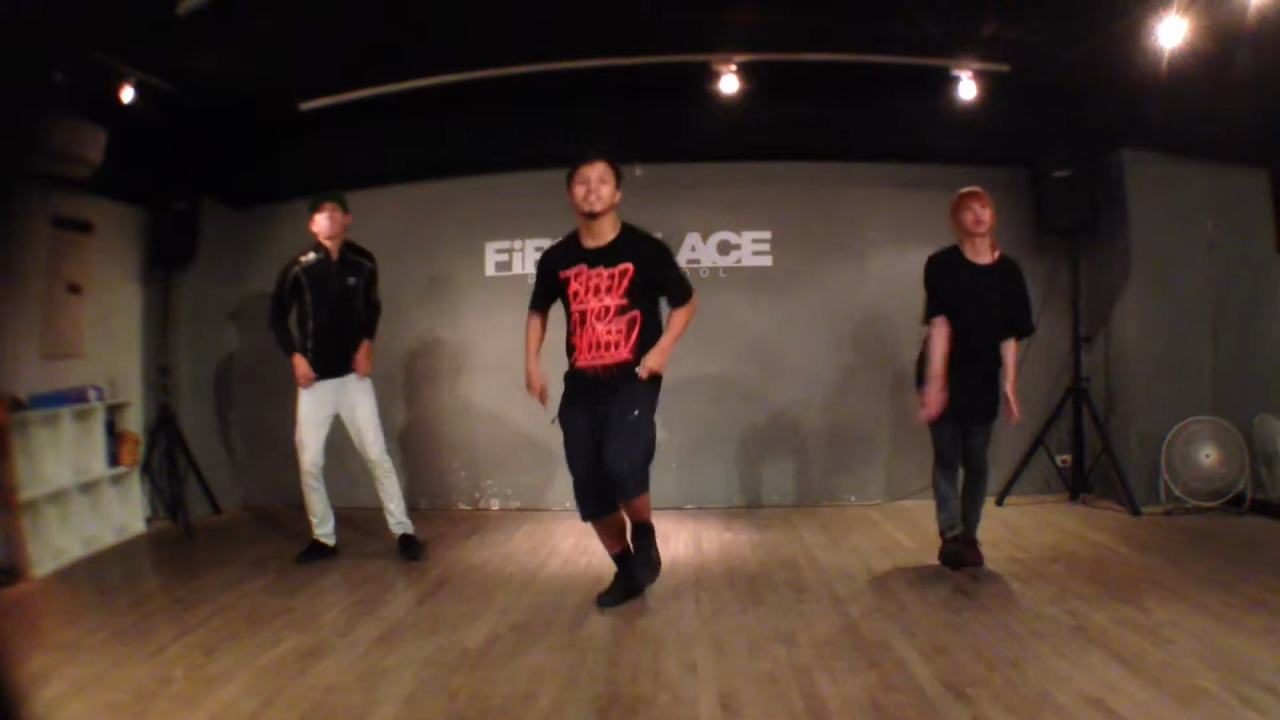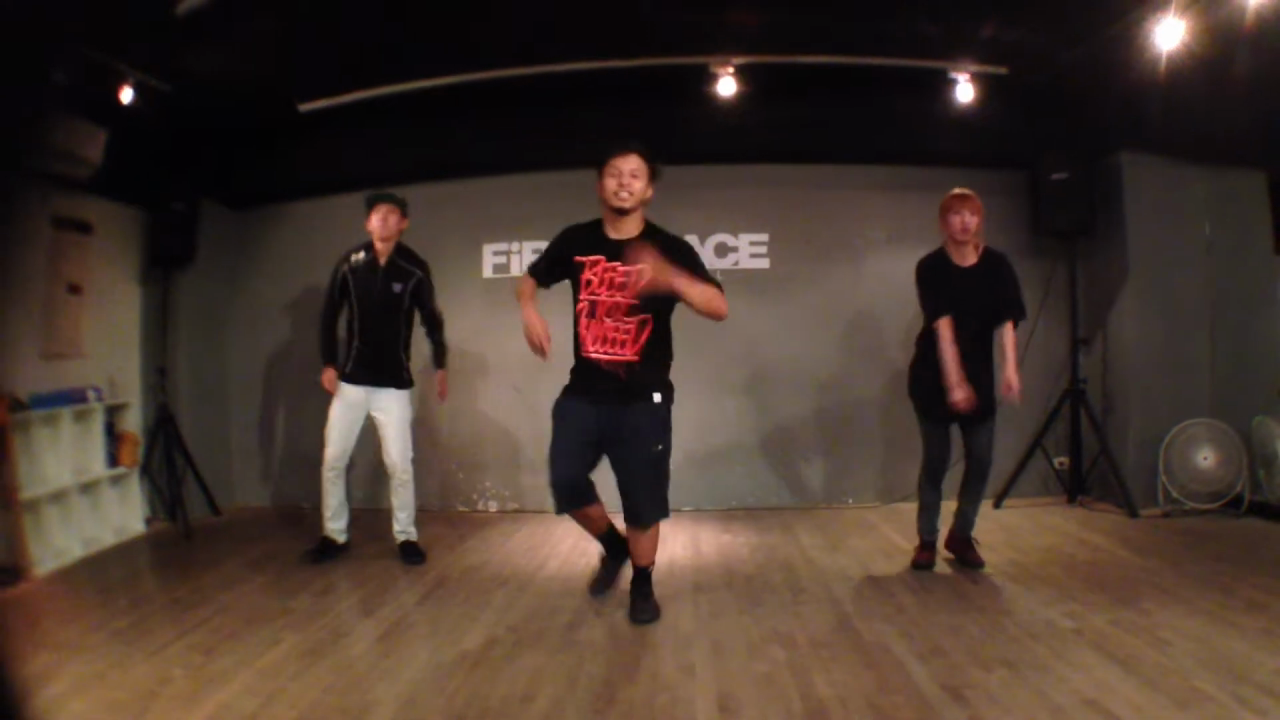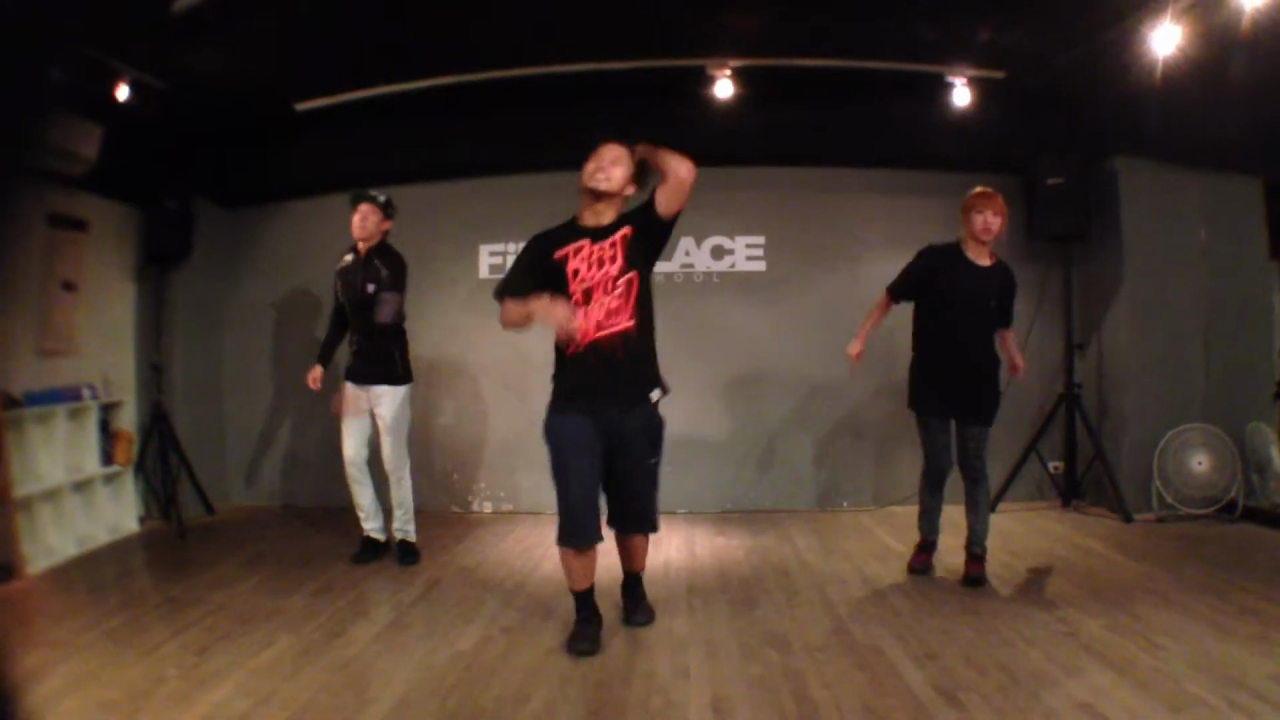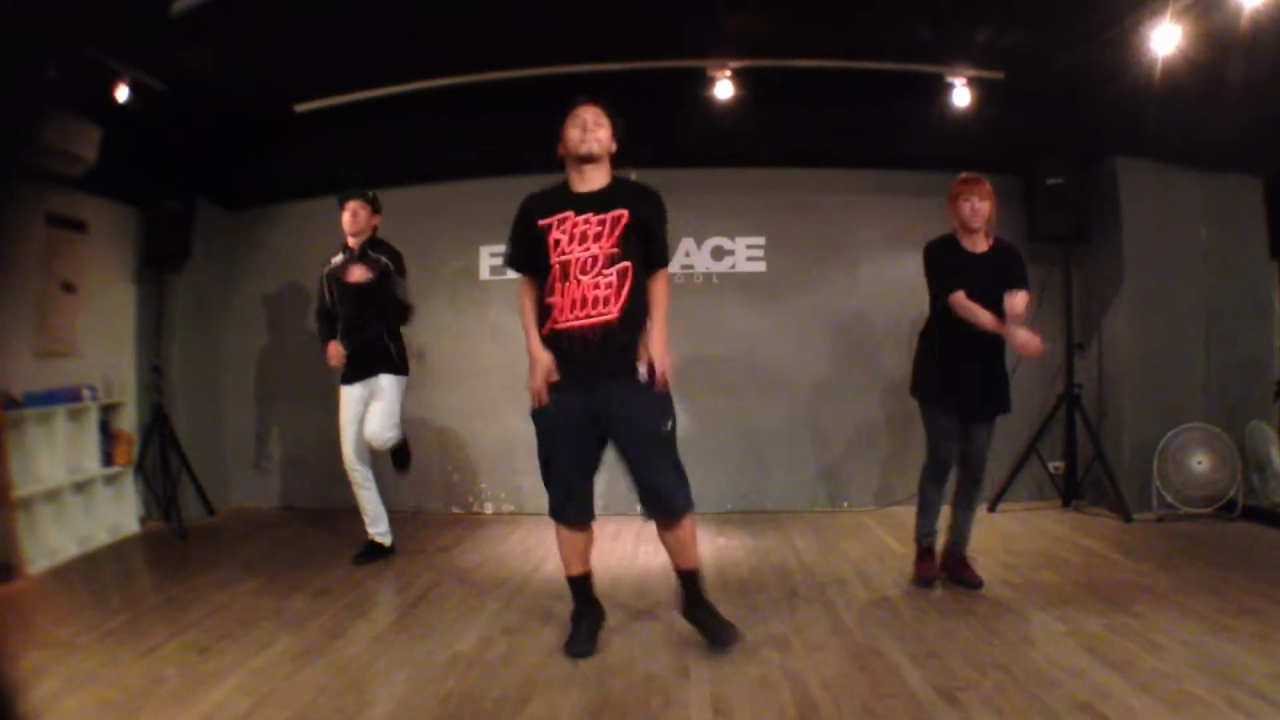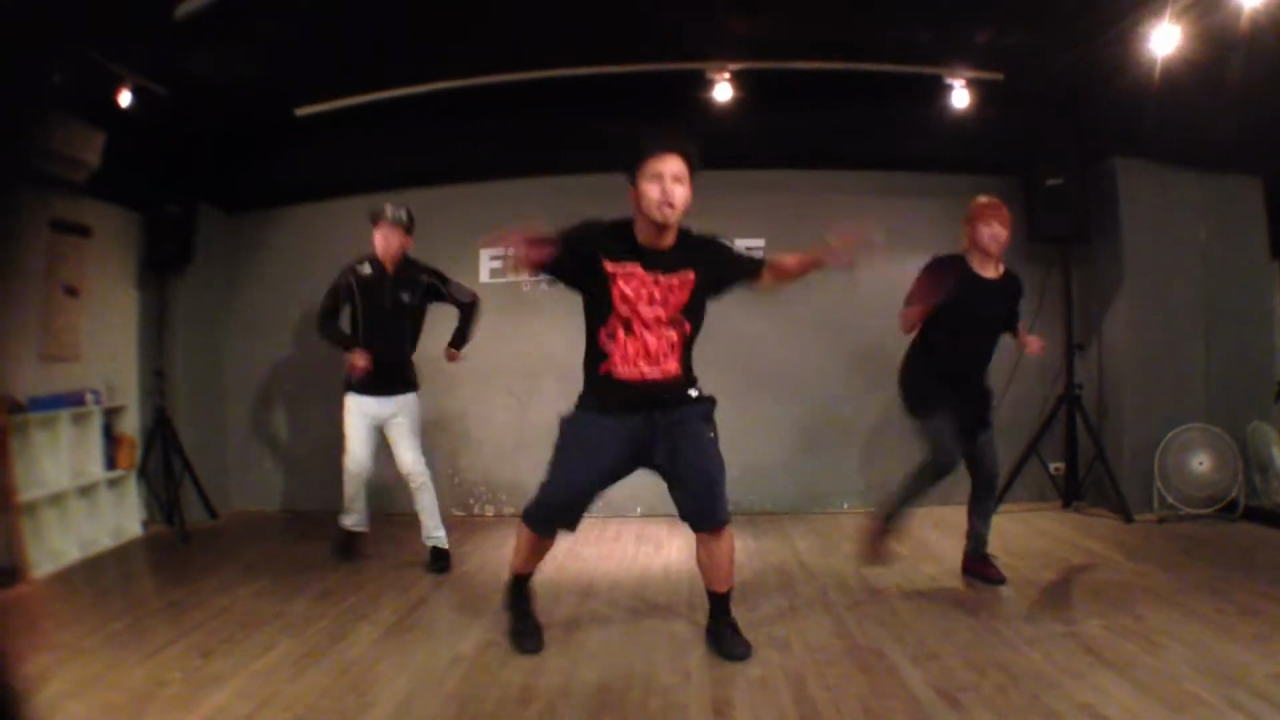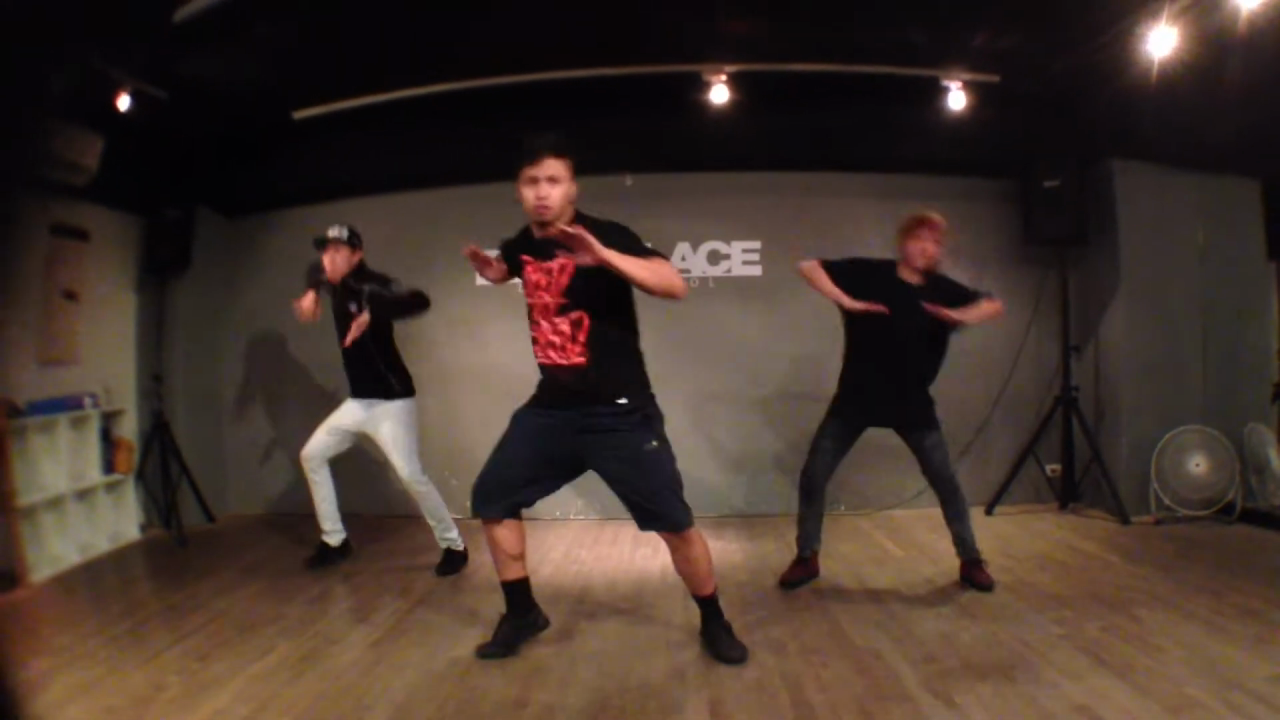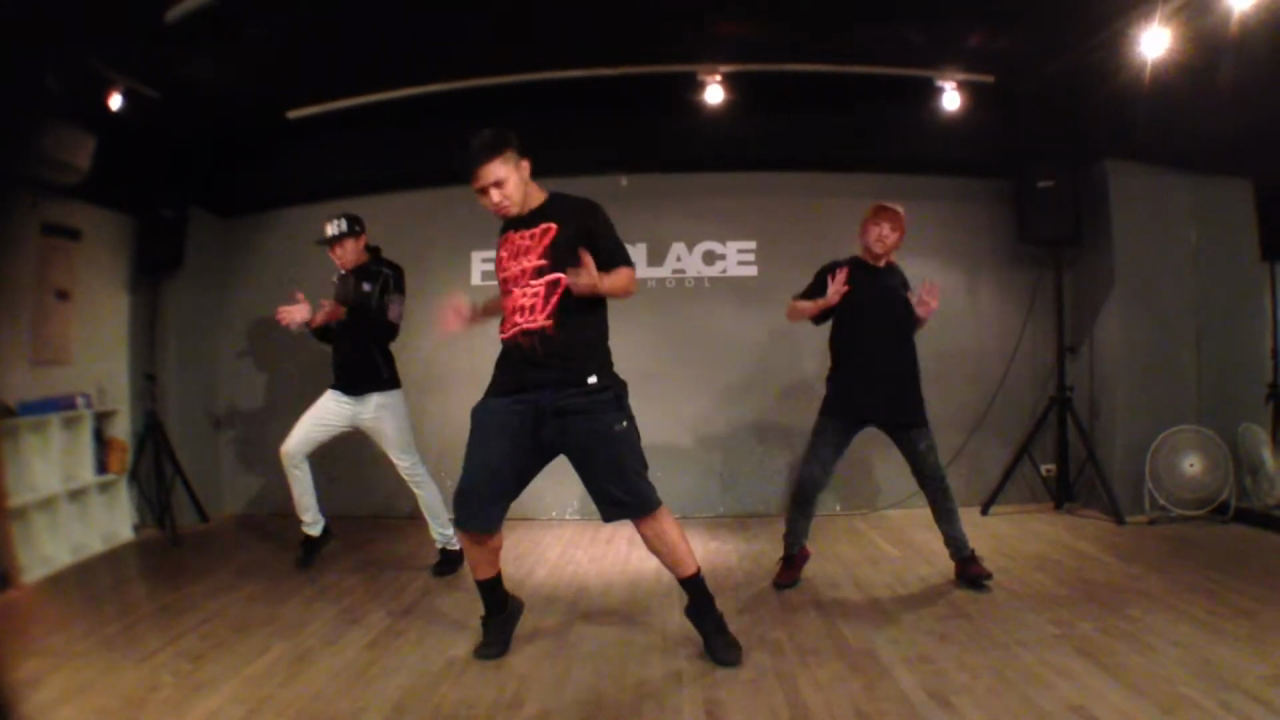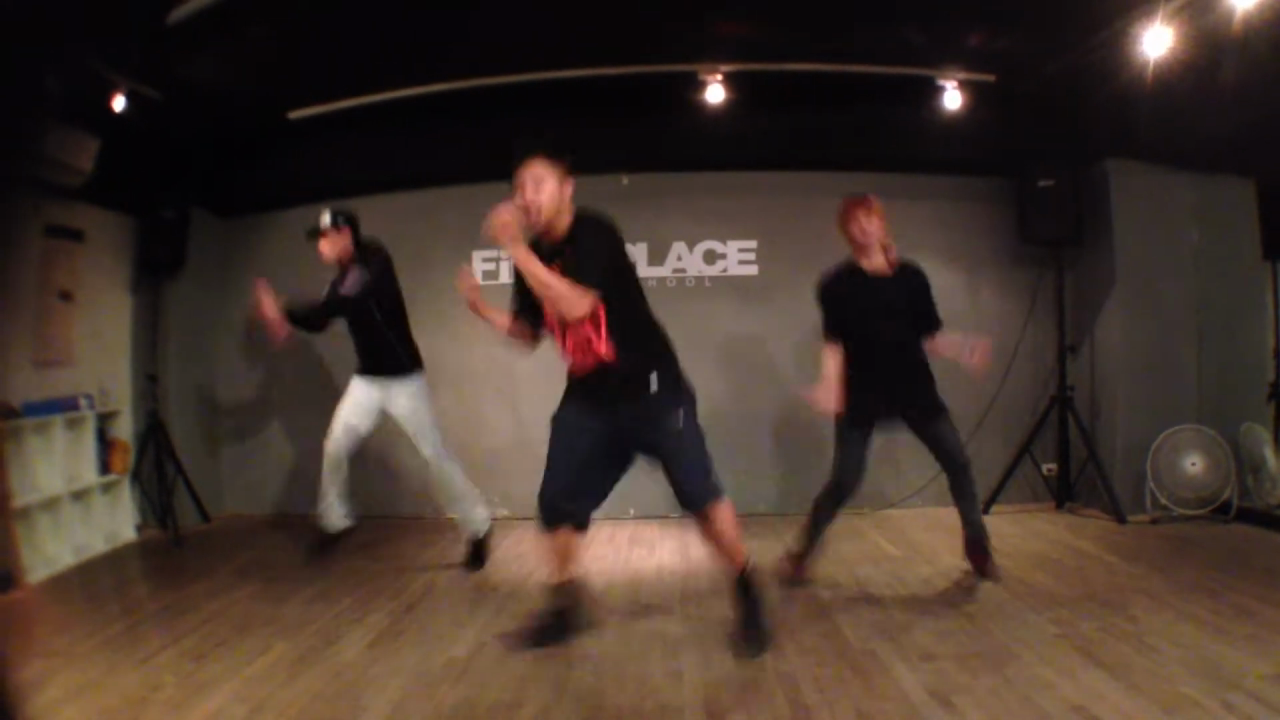
dt=0.5s
person 1, frame 1
left shoulder: (645, 249)
right shoulder: (557, 258)
left elbow: (685, 302)
right elbow: (537, 312)
left wrist: (662, 348)
right wrist: (532, 362)
left hip: (631, 384)
right hip: (580, 391)
left knee: (623, 468)
right knee: (591, 494)
left ankle: (645, 537)
right ankle: (625, 570)
person 1, frame 2
left shoulder: (669, 250)
right shoulder: (574, 241)
left elbow: (718, 307)
right elbow: (530, 280)
left wrist: (669, 278)
right wrist: (531, 312)
left hip: (641, 397)
right hip: (584, 391)
left knee: (643, 501)
right knee: (567, 483)
left ankle: (642, 586)
right ankle: (612, 546)
person 1, frame 3
left shoulder: (639, 229)
right shoulder: (546, 245)
left elbow: (683, 175)
right elbow: (507, 313)
left wrist: (647, 154)
right wrist: (540, 305)
left hip: (636, 396)
right hip: (575, 401)
left knee: (634, 513)
right knee: (577, 516)
left ankle: (633, 588)
right ankle: (586, 612)
person 1, frame 4
left shoulder: (641, 201)
right shoulder: (537, 209)
left elbow: (657, 274)
right elbow: (527, 282)
left wrist: (658, 334)
right wrist: (535, 347)
left hip: (630, 372)
right hip: (568, 376)
left knee: (667, 495)
right knee: (569, 503)
left ankle: (696, 601)
right ankle: (585, 609)
person 1, frame 5
left shoulder: (706, 253)
right shoulder: (597, 241)
left elbow: (770, 273)
right elbow: (532, 257)
left wrist: (820, 256)
right wrist: (523, 251)
left hip: (679, 406)
right hip: (608, 409)
left knee: (710, 516)
right knee: (553, 509)
left ankle: (720, 620)
right ankle: (519, 597)
person 1, frame 6
left shoulder: (606, 238)
right shoulder: (526, 242)
left elbow: (675, 286)
right elbow: (505, 268)
left wrist: (605, 259)
right wrist: (489, 267)
left hip: (619, 412)
right hip: (551, 408)
left knee: (674, 522)
right knee: (491, 500)
left ankle: (713, 621)
right ankle: (522, 613)
person 1, frame 7
left shoulder: (579, 214)
right shoulder: (508, 232)
left elbow: (626, 278)
left wrist: (593, 284)
right wrist: (476, 310)
left hip: (584, 390)
right hip: (511, 395)
left knee: (639, 504)
right knee: (474, 511)
left ankle: (705, 611)
right ankle: (498, 609)
person 1, frame 8
left shoulder: (596, 234)
right shoulder: (532, 260)
left elbow: (575, 306)
right elbow: (527, 332)
left wrist: (517, 249)
right wrist: (478, 303)
left hip: (650, 391)
right hip: (587, 404)
left knee: (701, 495)
right knee: (558, 505)
left ankle: (749, 596)
right ankle: (565, 606)
person 2, frame 1
left shoulder: (1008, 271)
right shoulder: (940, 265)
left elbow: (1010, 333)
right elbow: (938, 326)
left wrist: (1009, 384)
right wrist: (934, 381)
left hip: (982, 380)
right hip: (945, 377)
left knee: (976, 462)
right knee: (947, 456)
left ankle: (968, 536)
right ankle: (950, 536)
person 2, frame 2
left shoulder: (997, 264)
right shoulder: (929, 268)
left elbow: (1008, 321)
right elbow: (942, 326)
left wrist: (1010, 368)
right wrist: (953, 382)
left hip: (979, 380)
right hip: (934, 378)
left knee: (980, 461)
right knee: (935, 461)
left ankle: (960, 535)
right ankle: (926, 541)
person 2, frame 3
left shoulder: (1002, 276)
right shoulder: (935, 260)
right elbow: (891, 297)
left wrist: (1014, 354)
right wrist: (861, 337)
left hip: (980, 385)
right hip: (933, 382)
left knee: (974, 467)
right knee: (937, 466)
left ankle: (976, 554)
right ankle: (926, 541)
person 2, frame 4
left shoulder: (1007, 254)
right shoulder: (938, 252)
left elbow: (1019, 298)
right elbow: (959, 303)
left wrist: (1017, 309)
right wrist: (1007, 330)
left hip: (986, 372)
right hip: (939, 371)
left knee: (973, 464)
right knee: (941, 459)
left ankle: (955, 552)
right ankle: (926, 549)
person 2, frame 5
left shoulder: (1010, 283)
right shoulder: (945, 270)
right elbow: (908, 325)
left wrist: (1027, 339)
right wrist: (920, 306)
left hip: (970, 386)
right hip: (929, 381)
left knee: (987, 472)
right knee: (946, 455)
left ankle: (976, 554)
right ankle: (888, 519)
person 2, frame 6
left shoulder: (942, 289)
right shoulder: (869, 272)
left elbow: (993, 305)
right elbow: (807, 267)
left wrist: (960, 315)
right wrist: (845, 300)
left hip: (911, 400)
right hip: (857, 395)
left knee: (944, 480)
right knee: (813, 474)
left ankle: (969, 560)
right ankle: (806, 557)
person 2, frame 7
left shoulder: (898, 278)
right shoulder: (839, 271)
right elbow: (795, 312)
left wrist: (921, 315)
right wrist: (827, 301)
left hip: (900, 396)
right hip: (847, 396)
left knee: (933, 477)
right knee: (809, 479)
left ankle: (963, 557)
right ankle: (794, 554)
person 2, frame 8
left shoulder: (911, 276)
right shoulder: (838, 283)
left elbow: (930, 334)
right elbow: (833, 342)
left wrist: (963, 348)
right wrist: (829, 386)
left hip: (914, 388)
right hip: (863, 395)
left knee: (957, 462)
right knee: (843, 483)
left ankle: (976, 541)
right ankle: (803, 549)
person 3, frame 1
left shoulder: (364, 262)
right shoulder: (299, 267)
right elbow: (276, 316)
left wrist: (366, 344)
right wrist: (295, 355)
left hip: (353, 377)
right hip: (315, 379)
left knee: (376, 454)
right knee: (309, 463)
left ankle: (402, 531)
right ankle: (324, 538)
person 3, frame 2
left shoulder: (415, 270)
right shoulder: (350, 264)
left elbow: (433, 321)
right elbow: (329, 315)
left wrist: (440, 367)
right wrist: (329, 363)
left hip: (395, 383)
right hip: (352, 379)
left knee: (399, 464)
right knee: (333, 459)
left ankle: (406, 537)
right ankle: (335, 535)
person 3, frame 3
left shoulder: (392, 265)
right shoulder: (345, 264)
left elbow: (383, 327)
left wrist: (357, 385)
right wrist: (321, 362)
left hip: (391, 378)
right hip: (356, 375)
left knee: (394, 460)
right knee: (353, 458)
left ankle: (404, 536)
right ankle: (374, 535)
person 3, frame 4
left shoulder: (387, 258)
right shoulder: (333, 265)
left elbow: (403, 314)
right elbow: (325, 316)
left wrist: (370, 282)
right wrist: (330, 342)
left hip: (388, 368)
right hip: (352, 375)
left knee: (376, 434)
right knee: (352, 459)
left ankle: (396, 438)
right ankle: (379, 538)
person 3, frame 5
left shoulder: (422, 277)
right shoulder: (355, 275)
left elbow: (468, 300)
right elbow: (325, 320)
left wrist: (457, 342)
right wrist: (350, 349)
left hip: (400, 392)
right hip: (362, 391)
left knee: (412, 466)
right knee: (357, 465)
left ankle: (437, 544)
right ankle: (353, 525)
person 3, frame 6
left shoulder: (372, 286)
right shoulder: (335, 281)
left elbow: (419, 301)
right elbow: (315, 272)
left wrist: (371, 315)
right wrist: (311, 293)
left hip: (392, 400)
right hip: (359, 401)
left knee: (410, 473)
right knee: (312, 455)
left ankle: (453, 544)
right ankle: (335, 541)
person 3, frame 7
left shoulder: (388, 274)
right shoulder: (342, 282)
left elbow: (388, 332)
left wrist: (344, 313)
right wrist: (312, 318)
left hip: (381, 394)
right hip: (340, 394)
left knee: (411, 468)
right knee: (291, 451)
left ankle: (450, 545)
right ankle: (314, 530)
person 3, frame 8
left shoulder: (372, 258)
right shoulder: (346, 275)
left elbow: (333, 305)
right elbow: (318, 320)
left wrist: (281, 312)
right wrist: (284, 317)
left hip: (404, 378)
right hip: (368, 380)
left knee: (437, 457)
right knee: (335, 449)
left ankle: (478, 528)
right ankle: (335, 522)
